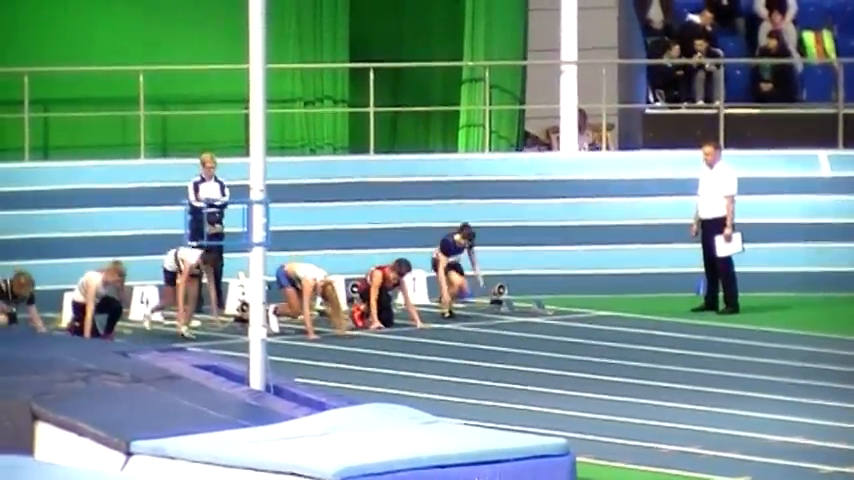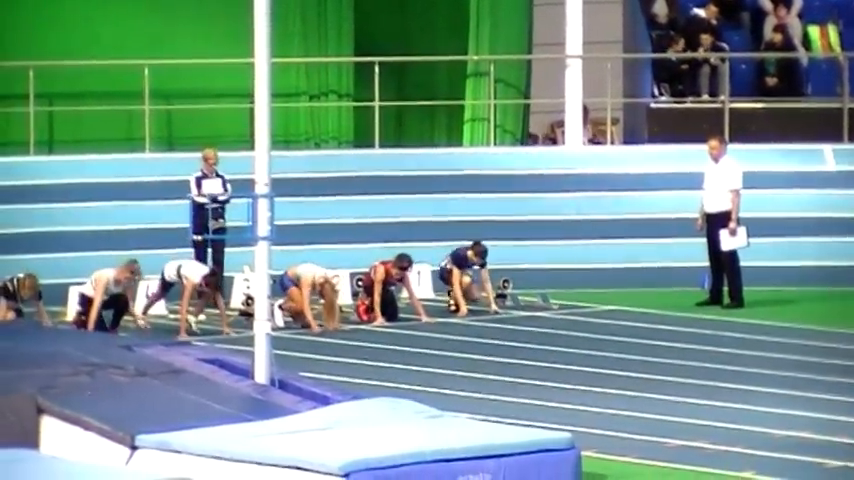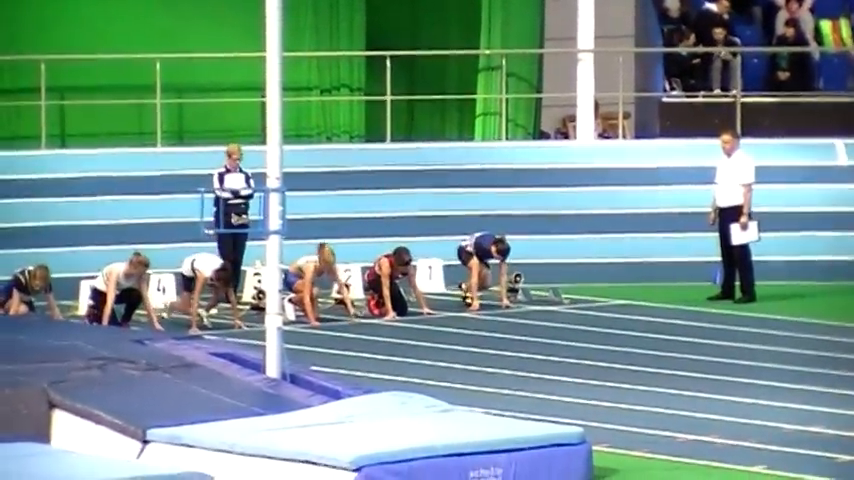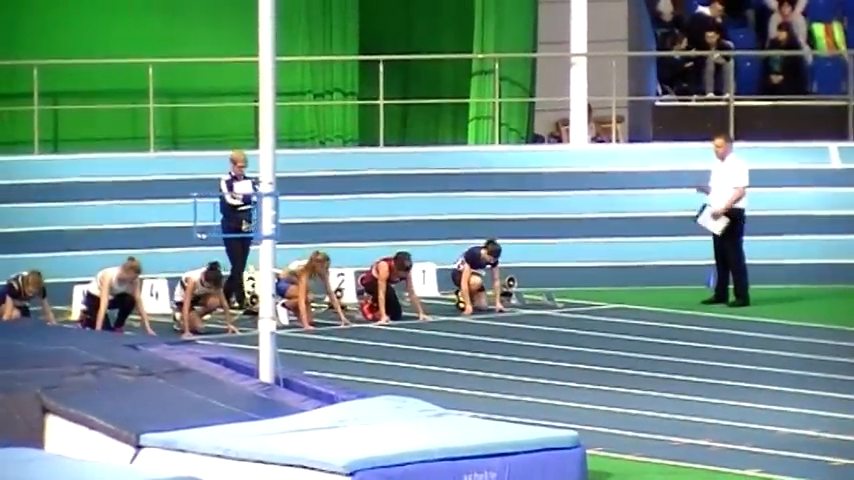
dt=0.5s
person 1, frame 1
left shoulder: (726, 173)
right shoulder: (704, 174)
left elbow: (730, 201)
left wrist: (729, 226)
right wrist: (696, 222)
left hip: (720, 223)
right hip: (706, 223)
left knee: (724, 265)
right knee: (709, 265)
left ankle: (732, 304)
right ankle: (710, 301)
person 1, frame 2
left shoulder: (731, 167)
right shoulder: (709, 168)
left elbow: (735, 195)
left wrist: (733, 220)
right wrist: (701, 216)
left hip: (725, 217)
right hip: (711, 217)
left knee: (729, 258)
right knee: (714, 259)
left ankle: (736, 298)
right ankle: (715, 296)
person 1, frame 3
left shoulder: (744, 161)
right shoulder: (722, 162)
left elbow: (748, 190)
left wrist: (745, 214)
right wrist: (713, 210)
left hip: (737, 211)
right hip: (724, 211)
left knee: (741, 252)
right knee: (726, 253)
left ankle: (748, 292)
right ankle: (727, 290)
person 1, frame 4
left shoulder: (738, 165)
right shoulder: (716, 166)
left elbow: (741, 192)
left wrist: (724, 208)
right wrist: (704, 189)
left hip: (732, 214)
right hip: (717, 215)
left knee: (735, 255)
right knee: (720, 256)
left ankle: (742, 296)
right ankle: (720, 293)
person 2, frame 1
left shoulder: (221, 183)
right shoulder: (194, 183)
left elbow: (226, 200)
right elbow: (193, 203)
left wrist: (206, 202)
right wrist: (215, 203)
left hip: (216, 226)
right hip: (198, 226)
left knee: (217, 263)
left ankle: (218, 298)
right ankle: (197, 301)
person 2, frame 2
left shoulder: (222, 178)
right shoulder: (196, 179)
left elbow: (227, 196)
right elbow: (196, 199)
left wrist: (209, 197)
right wrist: (217, 198)
left hip: (218, 222)
right hip: (201, 223)
left knee: (218, 259)
right knee: (201, 260)
left ankle: (218, 293)
person 2, frame 3
left shoulder: (245, 174)
right shoulder: (219, 174)
left elbow: (251, 192)
right elbow: (219, 193)
left wrist: (231, 192)
right wrist: (240, 193)
left hip: (241, 219)
right hip: (224, 219)
left knee: (237, 258)
right knee: (226, 257)
left ankle: (233, 291)
person 2, frame 4
left shoulder: (250, 181)
right shoulder: (225, 181)
right elbow: (229, 201)
left wrist: (240, 197)
right wrist: (248, 199)
left hip: (246, 226)
right hip: (231, 227)
left knee: (240, 265)
right knee: (237, 265)
left ankle: (227, 294)
right ankle: (240, 300)
